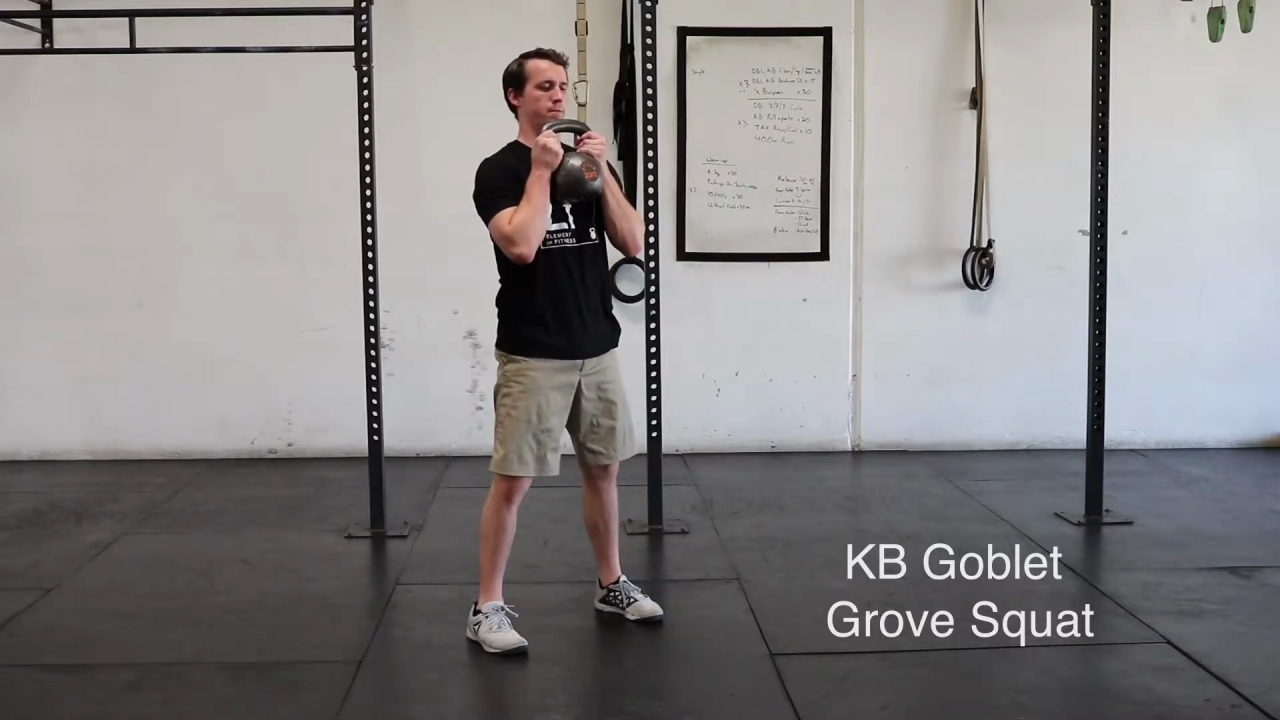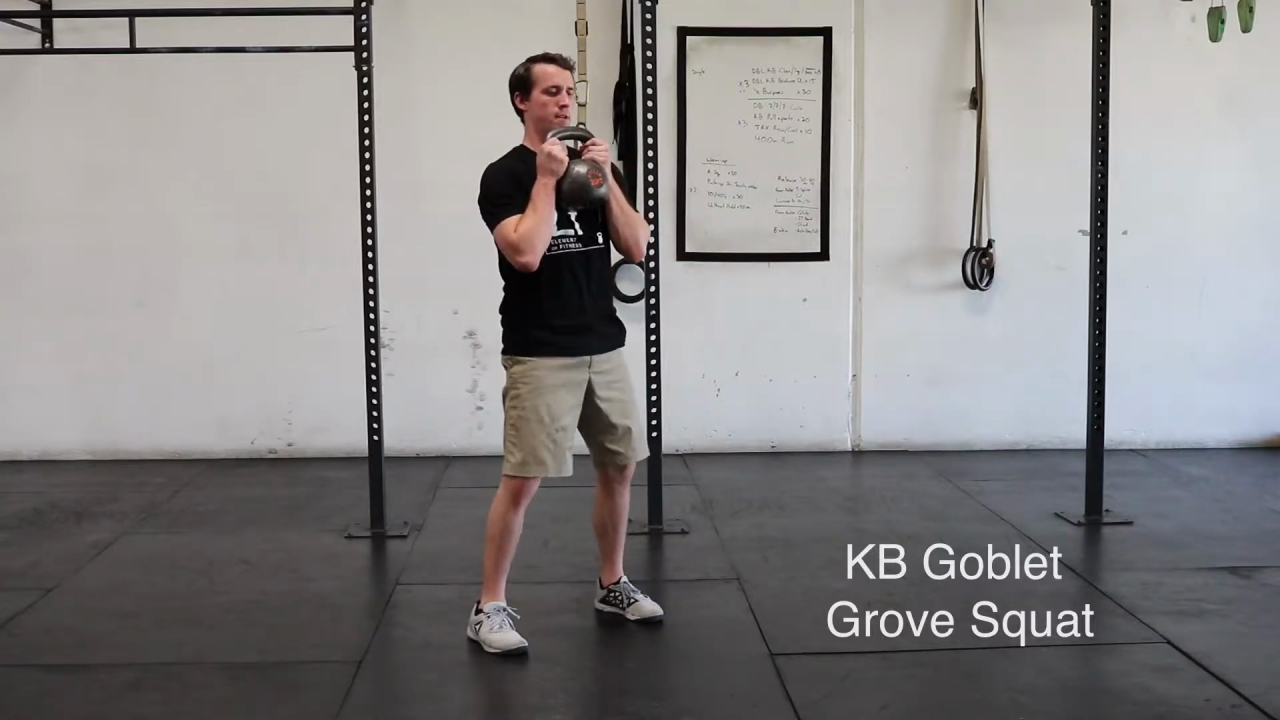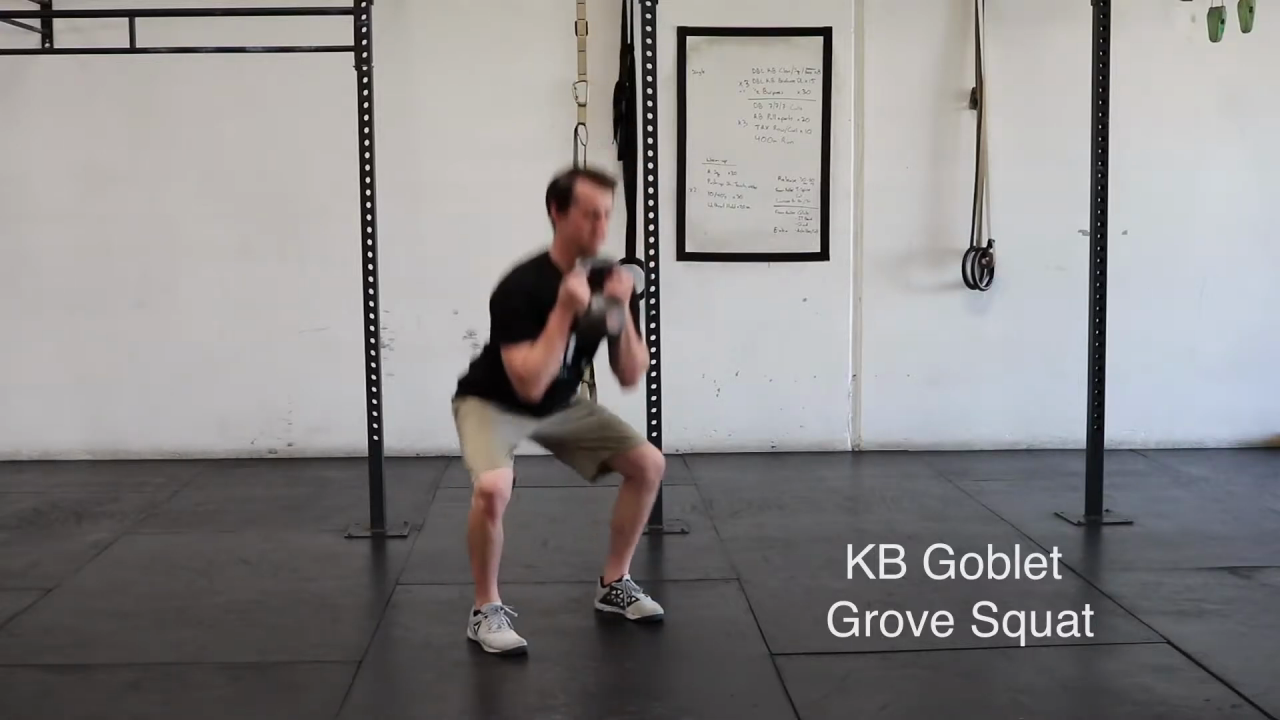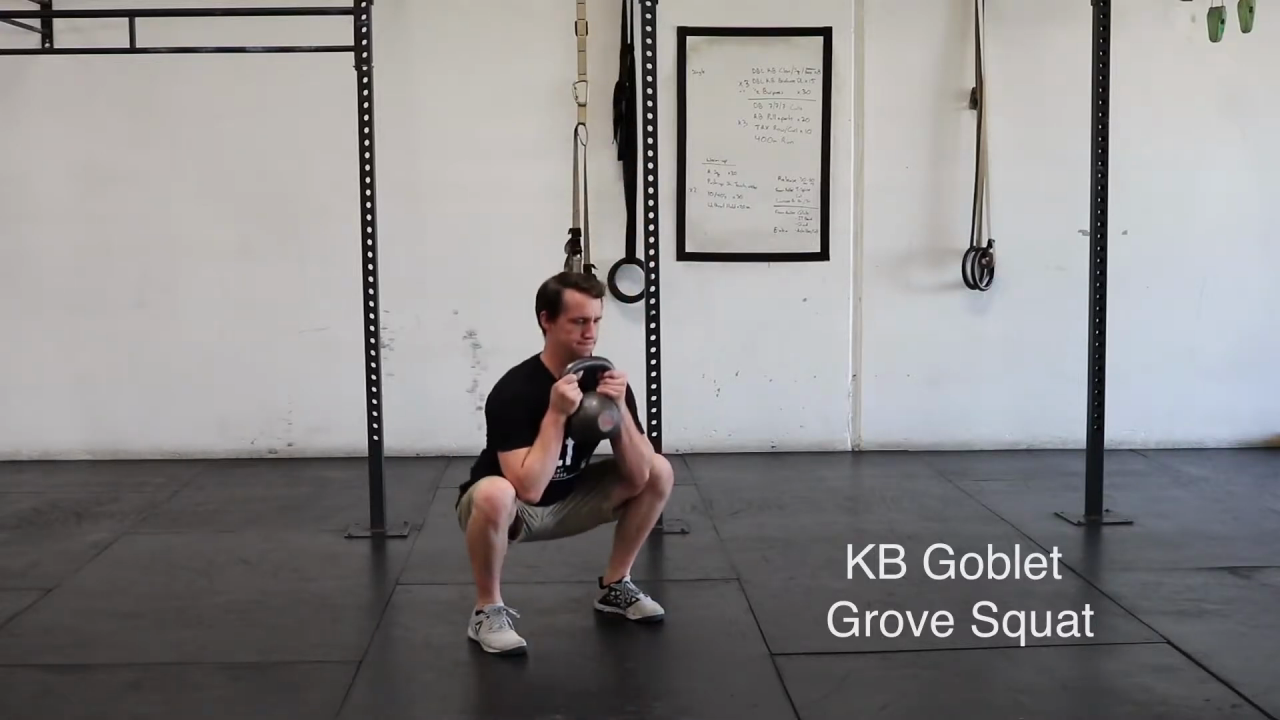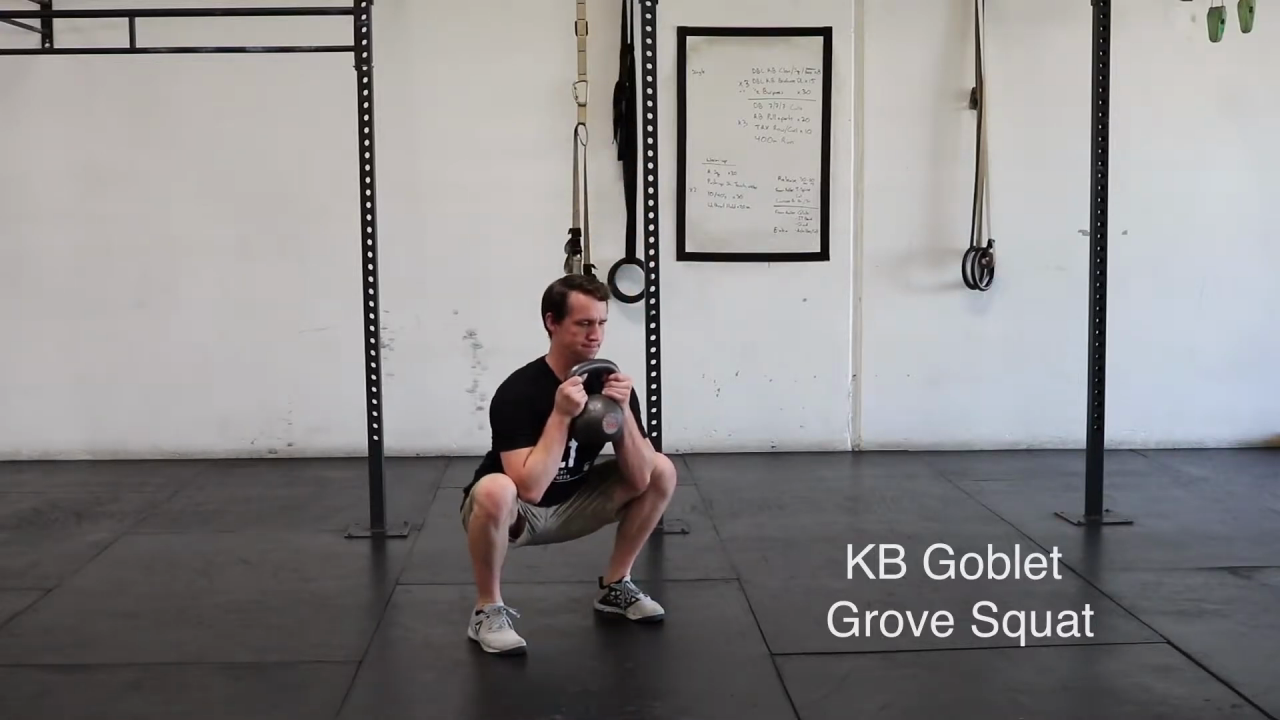
dt=0.5s
person 1, frame 1
left shoulder: (591, 161)
right shoulder: (500, 170)
left elbow: (633, 242)
right elbow: (520, 246)
left wrist: (602, 172)
right wrist: (542, 170)
left hip: (597, 349)
right hip: (533, 356)
left knee: (603, 471)
right knee: (511, 484)
left ankle: (611, 584)
right ankle: (487, 607)
person 1, frame 2
left shoulder: (594, 164)
right shoulder: (506, 175)
left elbow: (636, 248)
right elbow: (524, 253)
left wrist: (606, 179)
right wrist: (547, 179)
left hip: (604, 349)
right hip: (541, 356)
left knee: (619, 470)
right knee: (521, 483)
left ankle: (613, 586)
right ankle: (489, 607)
person 1, frame 3
left shoulder: (612, 279)
right shoulder: (522, 287)
left elbow: (630, 377)
right elbow: (529, 387)
left wrist: (621, 311)
right wrist: (565, 312)
left hip: (561, 403)
right hip: (493, 404)
left knee: (648, 464)
right knee: (493, 488)
left ankle: (614, 584)
right ankle: (486, 609)
person 1, frame 4
left shoulder: (606, 380)
right shoulder: (514, 391)
left elbow: (638, 475)
right elbow: (528, 489)
left wrist: (618, 408)
right wrist: (556, 414)
left hip: (567, 499)
right hip: (508, 509)
left knee: (659, 474)
right knee: (495, 494)
left ankle: (615, 585)
right ankle: (488, 610)
person 1, frame 5
left shoulder: (611, 383)
right shoulder: (519, 392)
left elbow: (639, 479)
right elbow: (530, 489)
left wrist: (623, 410)
right wrist: (561, 415)
left hip: (570, 502)
right hip: (514, 510)
left knee: (662, 472)
right knee: (496, 490)
left ankle: (615, 585)
right ankle: (488, 609)
